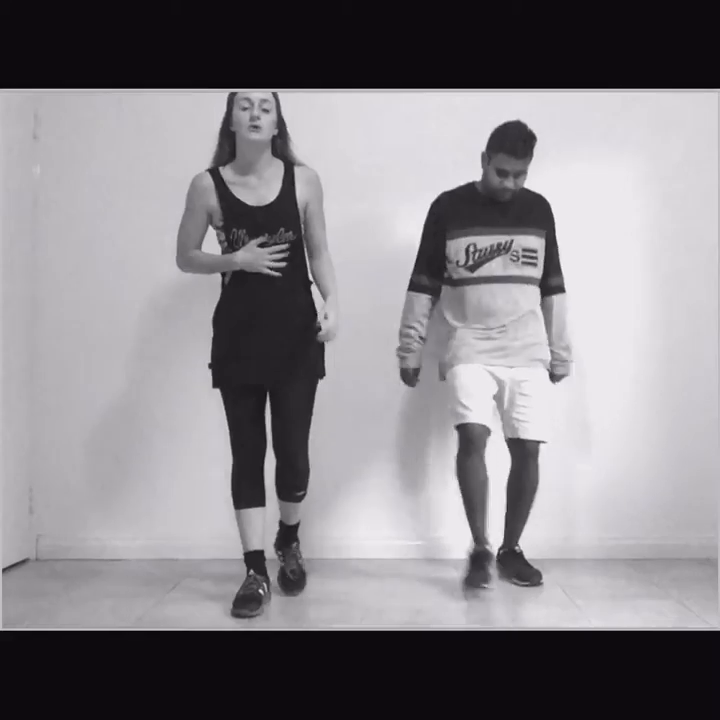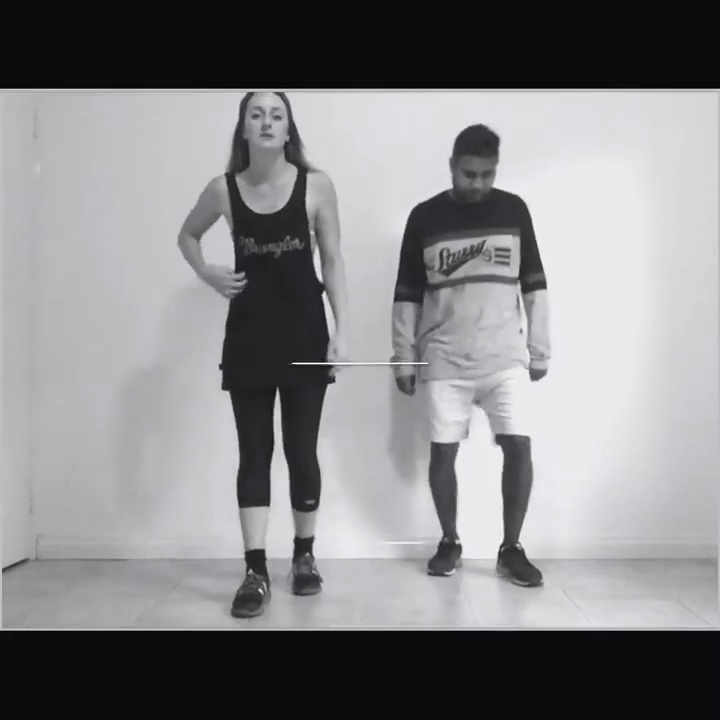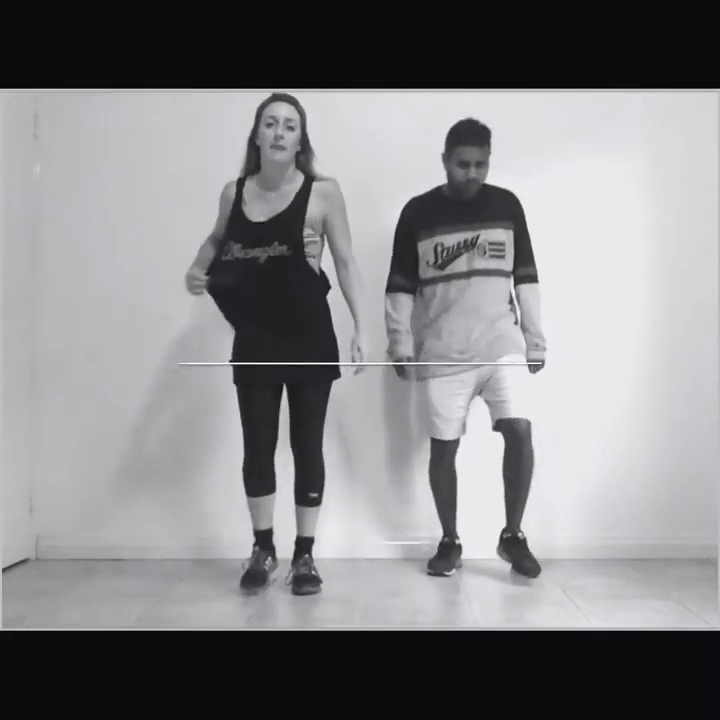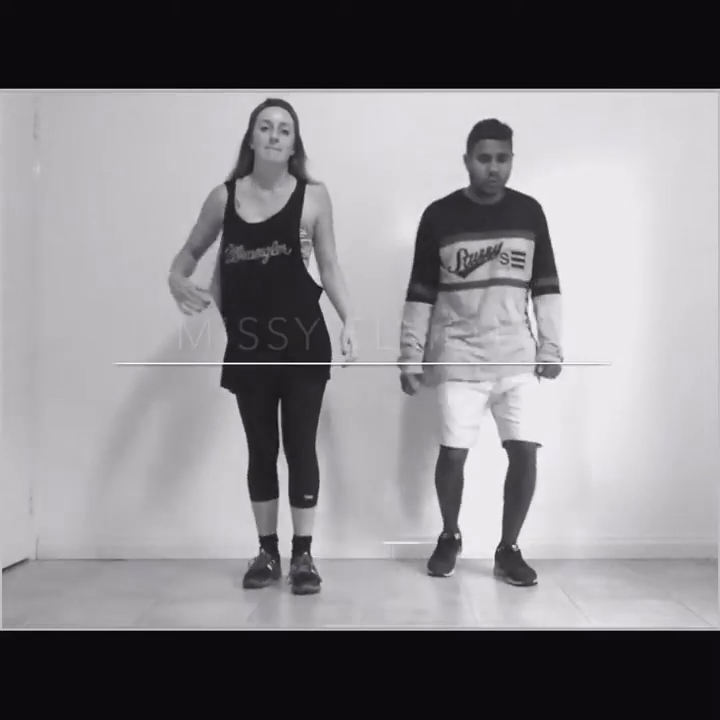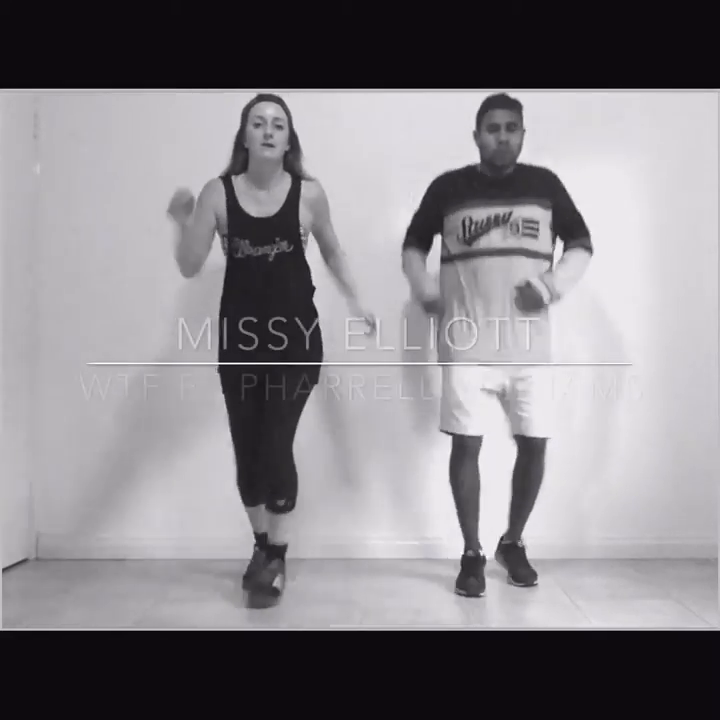
dt=0.3s
person 1, frame 1
left shoulder: (303, 178)
right shoulder: (207, 185)
left elbow: (318, 251)
right elbow: (185, 255)
left wrist: (331, 301)
right wrist: (232, 261)
left hip: (295, 329)
right hip: (238, 331)
left knee: (292, 447)
right knee: (247, 451)
left ankle: (289, 540)
right ankle: (255, 570)
person 1, frame 2
left shoulder: (316, 185)
right shoulder: (222, 189)
left elbow: (332, 260)
right elbow: (187, 235)
left wrist: (341, 327)
right wrist: (208, 274)
left hip: (304, 334)
right hip: (248, 335)
left knee: (302, 450)
right knee: (254, 451)
left ankle: (303, 554)
right ankle: (256, 571)
person 1, frame 3
left shoulder: (324, 192)
right shoulder: (234, 192)
left elbow: (345, 261)
right elbow: (217, 240)
left wrist: (360, 324)
right wrist: (197, 269)
left hip: (309, 336)
right hip: (254, 338)
left knee: (307, 446)
right knee: (258, 445)
left ankle: (304, 555)
right ankle: (263, 549)
person 1, frame 4
left shoulder: (314, 195)
right shoulder: (223, 197)
left elbow: (328, 264)
right elbow: (193, 249)
left wrist: (348, 321)
right wrist: (177, 278)
left hip: (302, 335)
right hip: (248, 339)
left knee: (301, 447)
right knee: (261, 449)
left ankle: (302, 554)
right ankle: (267, 551)
person 1, frame 5
left shoulder: (309, 191)
right shoulder: (217, 192)
left elbow: (332, 251)
right elbow: (189, 266)
left wrist: (355, 299)
right wrist: (184, 222)
left hip: (293, 334)
right hip: (239, 337)
left knee: (276, 445)
right knee: (248, 448)
left ankle: (275, 561)
right ankle: (262, 545)
person 2, frame 1
left shoulder: (539, 210)
right shoulder: (448, 207)
left elbow: (553, 289)
right elbow: (423, 286)
left wrist: (561, 353)
right wrist: (409, 351)
left hip: (527, 352)
right hip: (470, 349)
left knee: (527, 451)
right knee: (473, 437)
left ankle: (511, 550)
right ankle: (481, 549)
person 2, frame 2
left shoulder: (514, 209)
right shoulder: (424, 217)
left elbow: (535, 285)
right elbow: (407, 295)
left wrist: (539, 350)
right wrist: (404, 358)
left hip: (504, 355)
right hip: (445, 358)
left knee: (518, 446)
right knee: (442, 452)
left ankle: (511, 549)
right ankle: (449, 542)
person 2, frame 3
left shoulder: (507, 205)
right shoulder: (418, 212)
left elbow: (526, 278)
right elbow: (400, 286)
left wrist: (536, 341)
right wrist: (400, 344)
left hip: (502, 345)
right hip: (442, 352)
left knee: (518, 431)
right knee: (444, 446)
left ankle: (513, 536)
right ankle: (450, 542)
person 2, frame 4
left shoulder: (529, 212)
right shoulder: (439, 215)
left elbow: (547, 287)
right elbow: (420, 293)
left wrist: (550, 347)
right wrist: (411, 356)
left hip: (516, 358)
right hip: (457, 358)
left knee: (524, 452)
right knee: (453, 454)
left ankle: (508, 549)
right ankle: (450, 537)
person 2, frame 5
left shoulder: (545, 185)
right shoulder: (447, 188)
left elbow: (581, 244)
right elbow: (413, 246)
left wrist: (554, 286)
right wrist: (424, 288)
left hip: (528, 342)
right hip: (468, 343)
left knee: (533, 442)
right knee: (466, 443)
left ankle: (513, 543)
right ankle: (472, 553)
